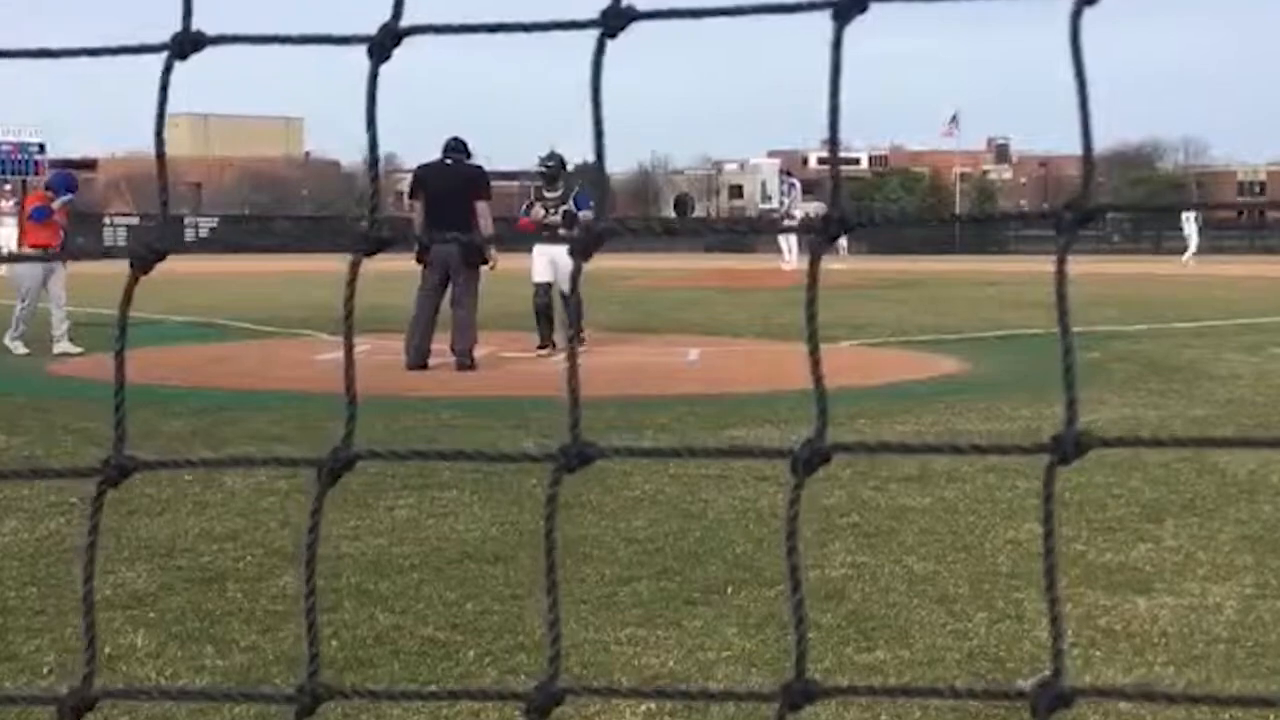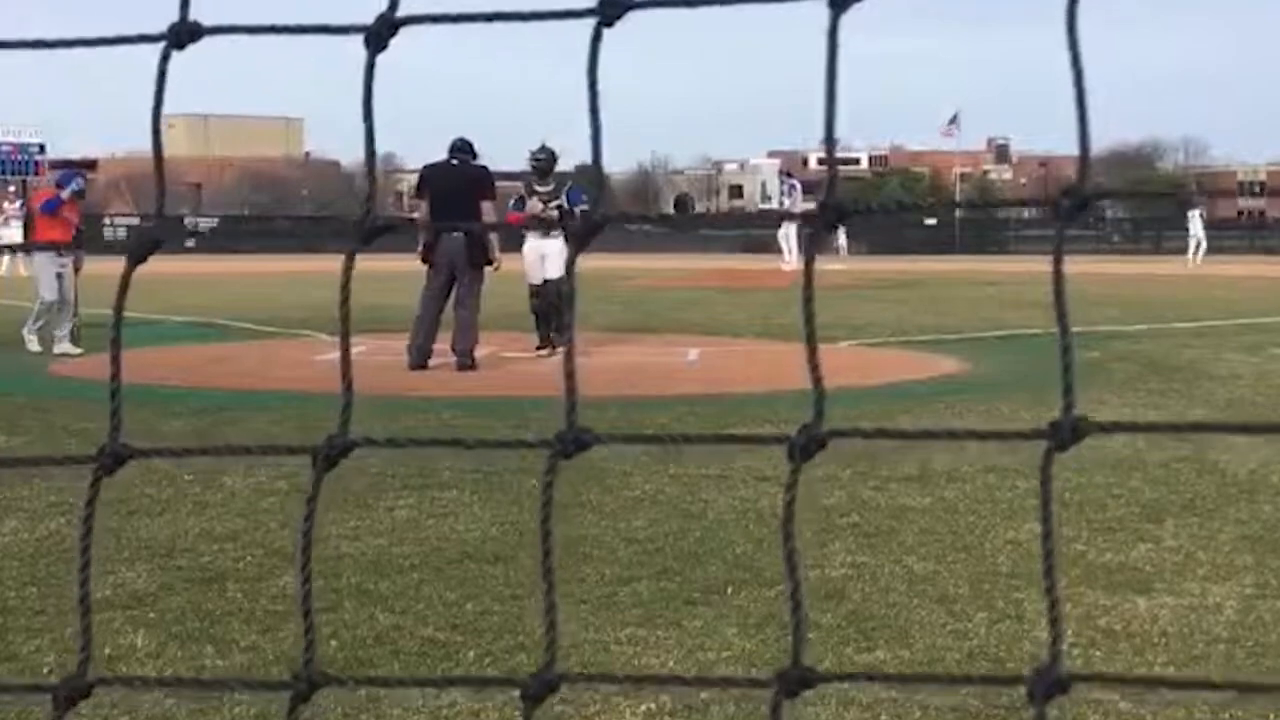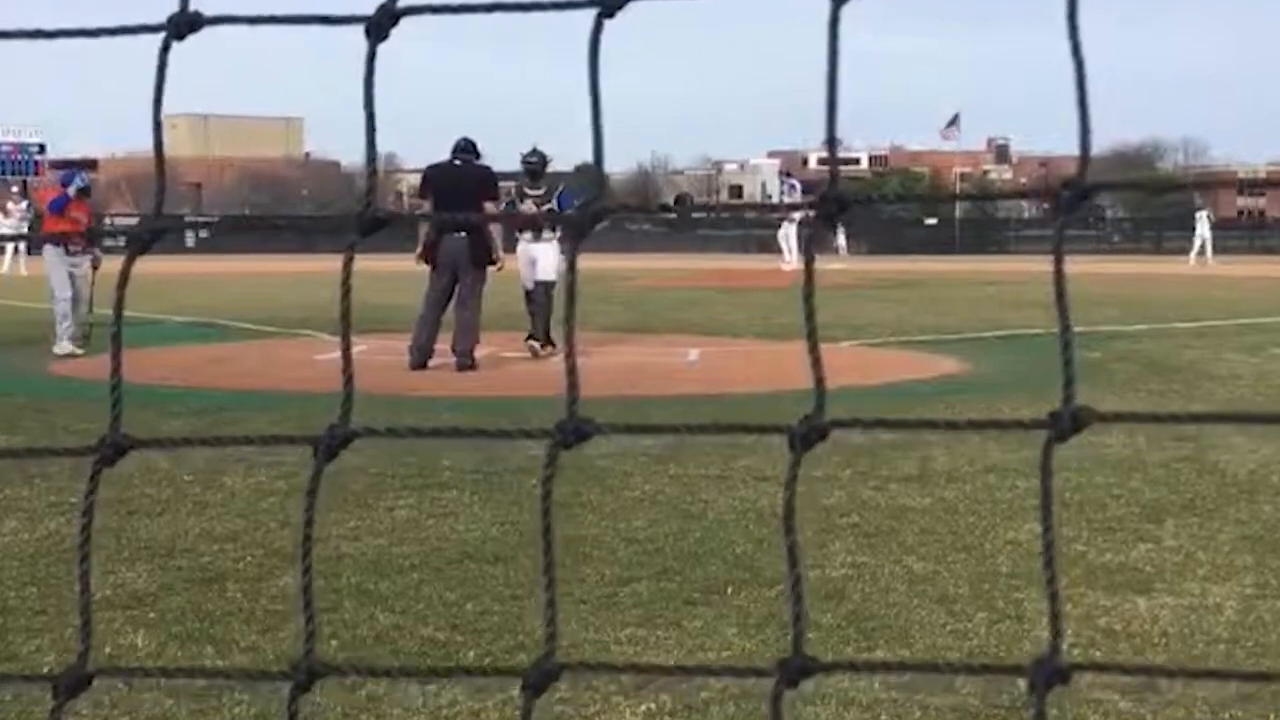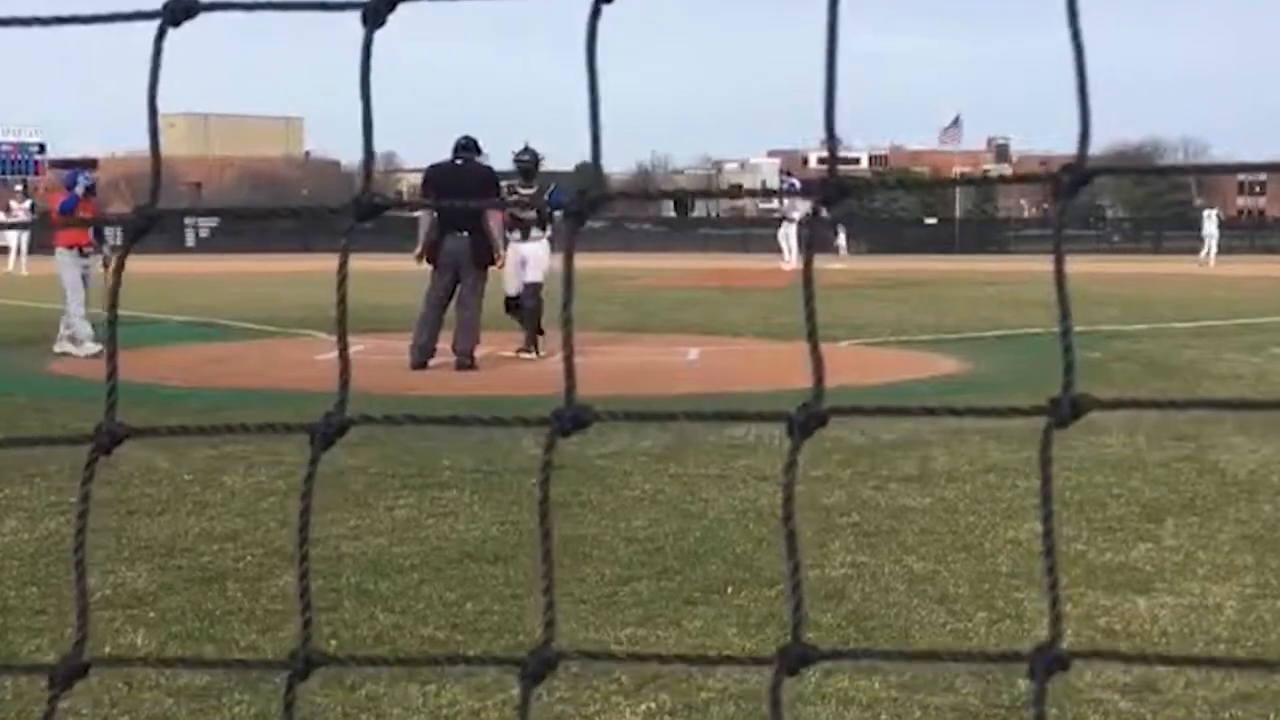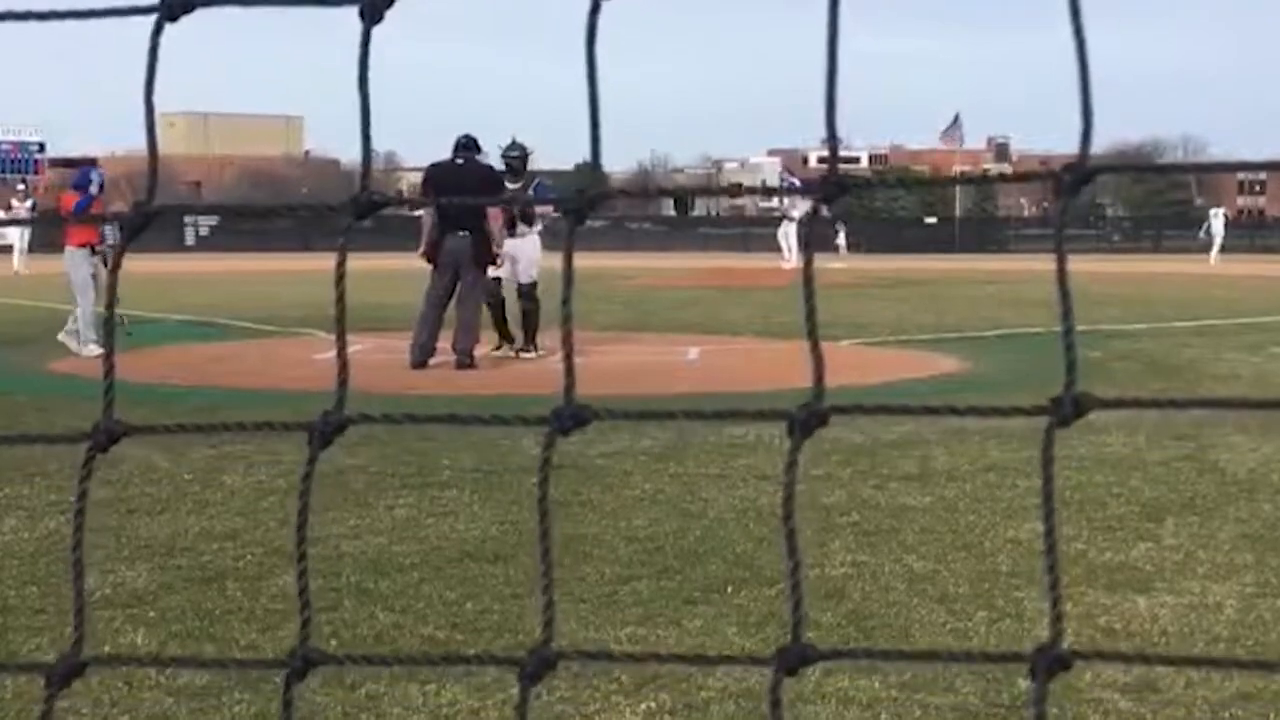
dt=0.2s
person 1, frame 1
left shoulder: (422, 172)
right shoulder: (475, 173)
left elbow: (417, 212)
right elbow: (482, 213)
left wrist: (421, 242)
right wrist: (490, 247)
left hip: (433, 245)
right hip: (464, 245)
left knee: (426, 302)
right knee: (464, 303)
left ankle: (416, 356)
right ankle: (463, 357)
person 1, frame 2
left shoulder: (428, 172)
right shoulder: (480, 173)
left elbow: (423, 212)
right elbow: (487, 213)
left wrist: (423, 243)
right wrist: (494, 248)
left hip: (440, 244)
right hip: (470, 245)
left knee: (430, 301)
right knee: (467, 303)
left ankle: (418, 356)
right ankle: (464, 357)
person 1, frame 3
left shoulder: (432, 172)
right shoulder: (484, 173)
left elbow: (426, 211)
right elbow: (491, 213)
left wrist: (422, 244)
right wrist: (498, 248)
left hip: (442, 243)
right hip: (472, 245)
left knee: (434, 300)
right knee: (468, 303)
left ankle: (419, 355)
right ankle: (464, 357)
person 1, frame 4
left shoulder: (434, 172)
right shoulder: (485, 173)
left elbow: (427, 211)
right elbow: (492, 213)
left wrist: (422, 244)
right wrist: (498, 248)
left hip: (444, 243)
right hip: (474, 244)
left knee: (434, 300)
right knee: (469, 302)
left ankle: (419, 355)
right ankle: (464, 356)
person 1, frame 5
left shoulder: (434, 171)
right shoulder: (487, 173)
left elbow: (428, 211)
right elbow: (493, 213)
left wrist: (424, 243)
right wrist: (498, 246)
left hip: (445, 242)
right hip: (474, 243)
left knee: (434, 299)
right knee: (469, 301)
left ankle: (419, 354)
right ankle: (464, 355)
person 2, frame 1
left shoulder: (574, 193)
right shoulder: (535, 194)
left elbow: (589, 217)
right elbow: (522, 222)
left wrist: (559, 219)
right wrist: (536, 220)
left hip: (566, 247)
right hip: (541, 247)
left knee: (569, 294)
right knee: (541, 292)
left ankle: (576, 334)
right ankle: (546, 341)
person 2, frame 2
left shoulder: (566, 188)
right shoulder: (525, 189)
left elbow: (583, 211)
right elbow: (510, 217)
left wrist: (556, 214)
right wrist: (529, 214)
left hip: (556, 243)
right hip: (532, 243)
left knee: (555, 287)
right knee: (537, 292)
left ankle: (560, 332)
right ankle: (545, 340)
person 2, frame 3
left shoulder: (557, 191)
right shoulder: (516, 193)
right wrist: (522, 216)
left hip: (548, 246)
right hip: (525, 247)
left knee: (543, 290)
right knee: (532, 295)
left ankle: (537, 338)
right ankle: (545, 340)
person 2, frame 4
left shoulder: (548, 190)
right shoulder: (508, 192)
left wrist: (536, 214)
right wrist: (509, 213)
left hip: (538, 246)
right hip: (515, 247)
left knee: (532, 293)
right knee: (512, 298)
left ankle: (530, 344)
right ankle: (533, 330)
person 2, frame 5
left shoulder: (536, 184)
left elbow: (548, 209)
left wrist: (519, 206)
left hip: (527, 241)
right hip: (503, 242)
left knee: (527, 292)
right knee: (492, 288)
left ankle: (529, 343)
right ankle: (505, 338)
person 3, frame 1
left shoulder: (61, 206)
right shoulder: (34, 198)
right elbow: (39, 215)
right wrist: (61, 201)
left hip: (55, 258)
right hip: (33, 256)
left knee: (59, 300)
right knee: (28, 302)
left ankle: (61, 341)
right ankle: (13, 338)
person 3, frame 2
left shoulder: (73, 203)
right shoulder: (44, 195)
right elbow: (49, 207)
left wrist: (78, 254)
right wrist: (70, 190)
left hip: (66, 255)
right hip: (45, 253)
left knee: (67, 300)
right knee: (49, 297)
left ankle: (62, 342)
right ankle: (31, 331)
person 3, frame 3
left shoulder: (83, 203)
right shoulder: (51, 194)
left elbow: (88, 230)
right elbow: (56, 206)
left wrist: (95, 252)
right wrist: (74, 187)
left hip: (78, 255)
right hip: (55, 253)
left knee: (79, 300)
right knee: (63, 296)
left ankle: (68, 342)
right ankle: (63, 340)
person 3, frame 4
left shoulder: (89, 202)
right shoulder: (60, 198)
right elbow: (67, 207)
right wrist: (80, 186)
left hip: (86, 256)
right hip: (67, 256)
left knee: (79, 301)
right knee: (75, 299)
left ankle: (64, 341)
right ankle: (85, 342)
person 3, frame 5
left shoulder: (95, 199)
right shoulder: (69, 197)
right elbow: (81, 208)
right wrist: (95, 184)
left hip: (93, 254)
right hip: (77, 254)
left knee: (87, 299)
right knee: (86, 300)
left ankle: (69, 333)
right ankle: (88, 343)
